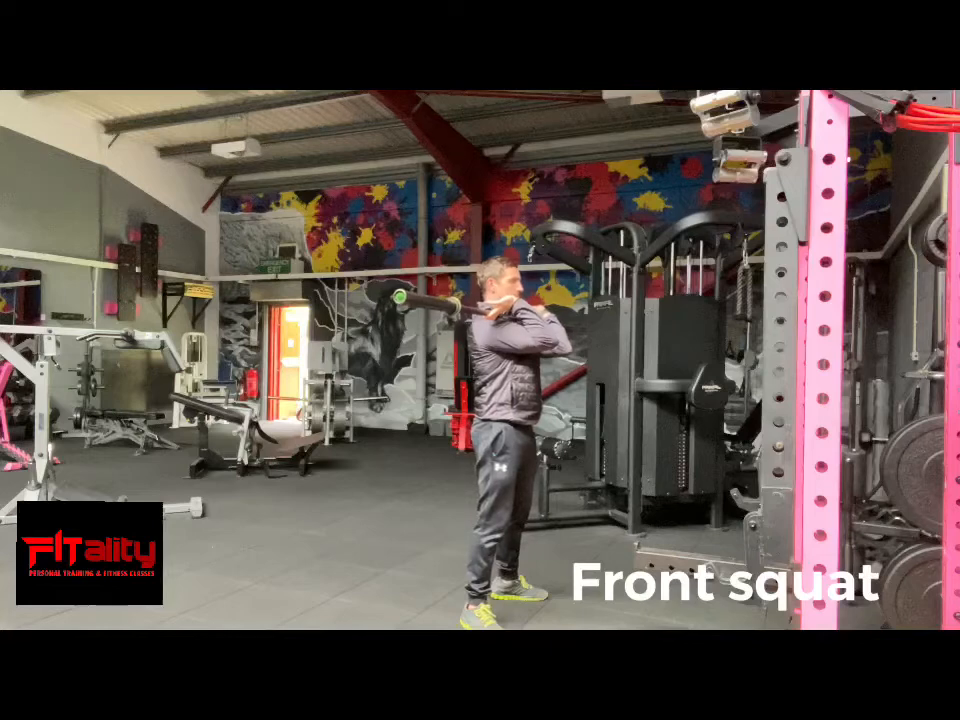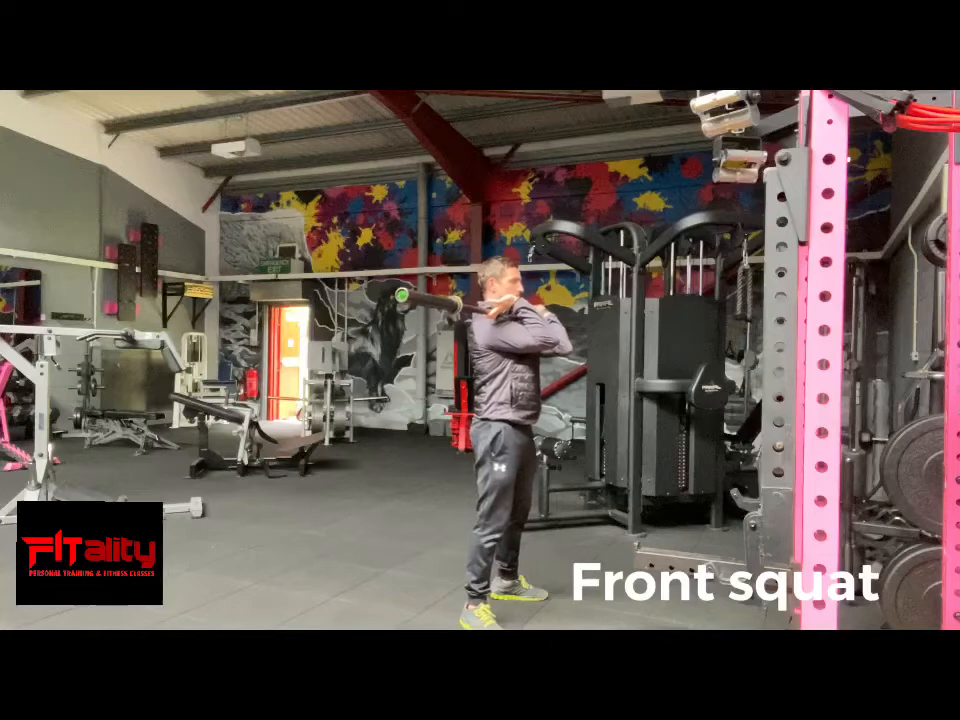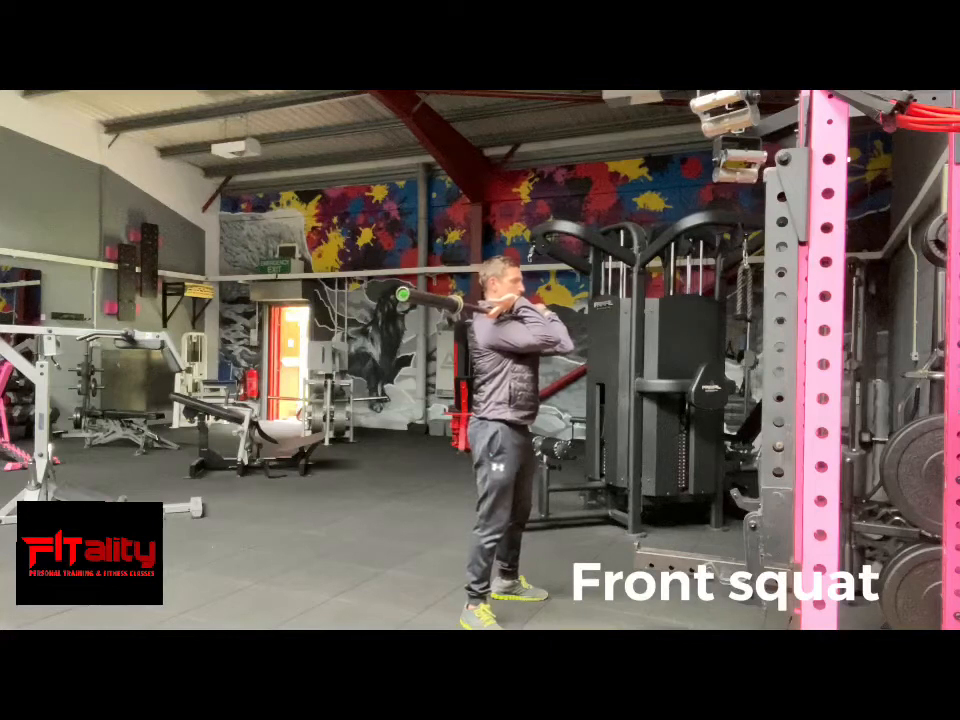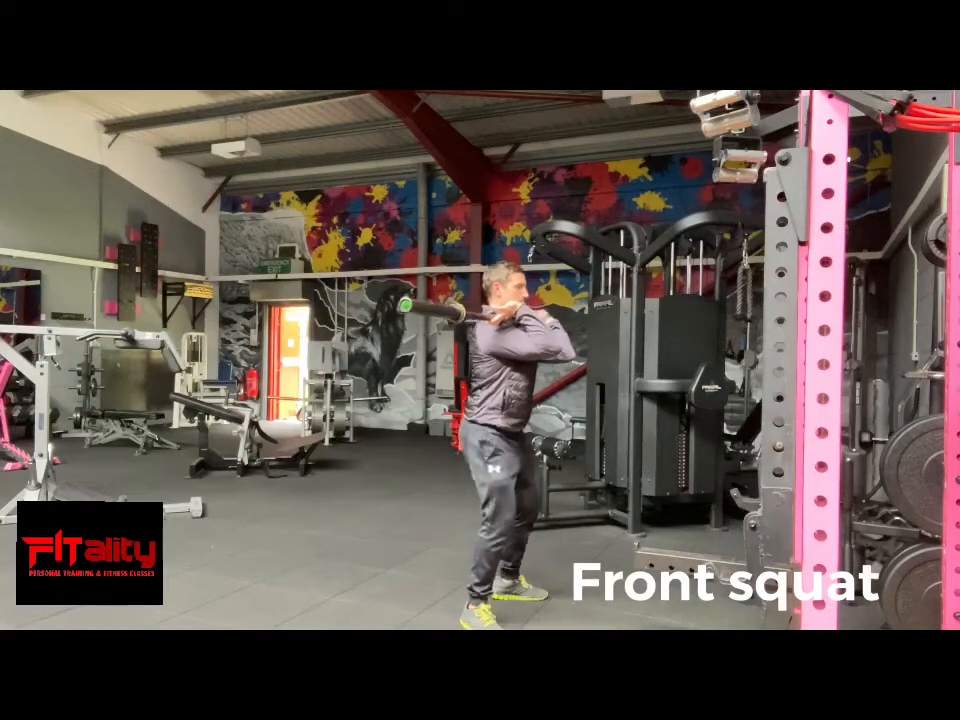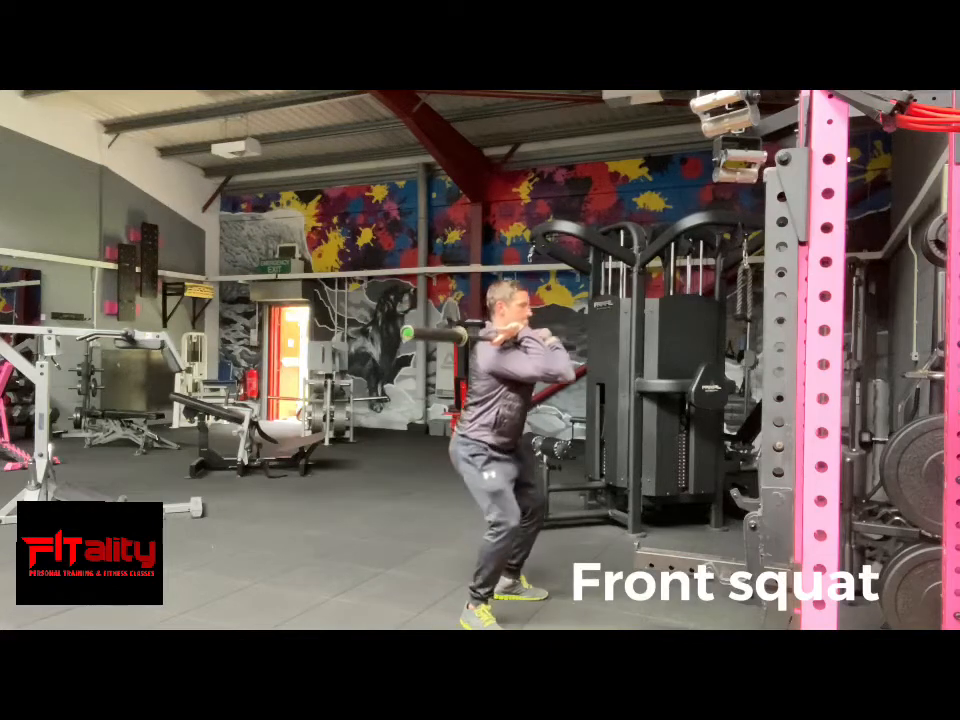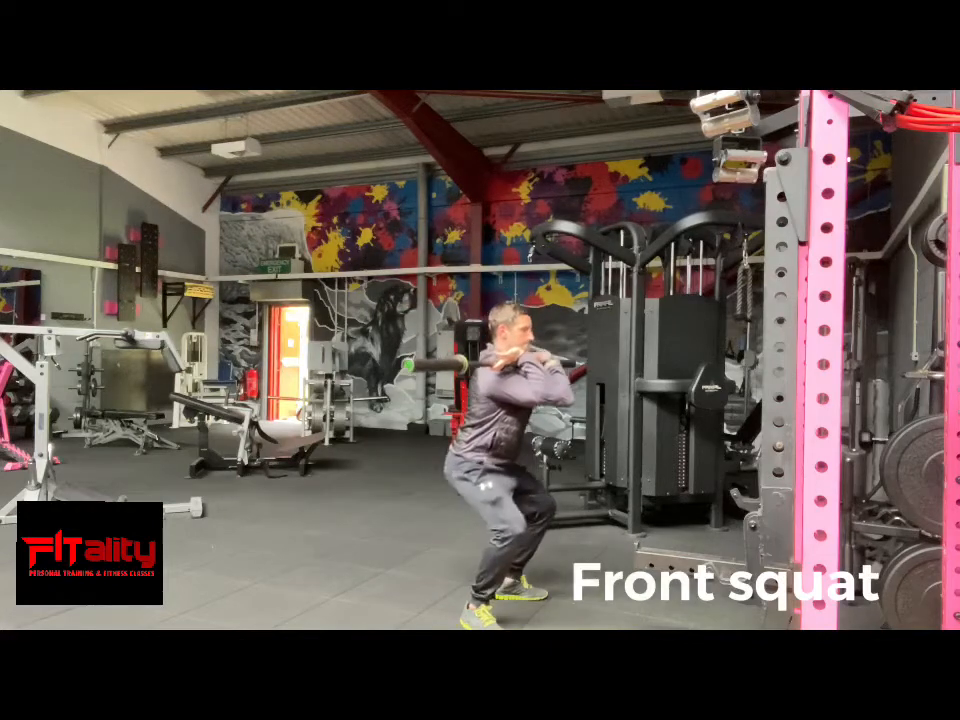
dt=0.2s
person 1, frame 1
left shoulder: (515, 321)
right shoulder: (488, 325)
left elbow: (562, 346)
right elbow: (544, 342)
left wrist: (540, 314)
right wrist: (521, 307)
left hip: (522, 430)
right hip: (500, 431)
left knee: (516, 514)
right knee: (493, 520)
left ankle: (507, 580)
right ankle: (475, 604)
person 1, frame 2
left shoulder: (514, 321)
right shoulder: (489, 324)
left elbow: (562, 345)
right elbow: (544, 341)
left wrist: (542, 313)
right wrist: (520, 305)
left hip: (520, 430)
right hip: (498, 431)
left knee: (516, 514)
right knee: (492, 519)
left ankle: (507, 580)
right ankle: (475, 604)
person 1, frame 3
left shoulder: (514, 320)
right shoulder: (490, 323)
left elbow: (564, 344)
right elbow: (545, 340)
left wrist: (543, 312)
right wrist: (522, 305)
left hip: (517, 430)
right hip: (495, 431)
left knee: (517, 511)
right knee: (493, 518)
left ankle: (507, 580)
right ankle: (475, 604)
person 1, frame 4
left shoulder: (517, 327)
right shoulder: (492, 330)
left elbow: (564, 352)
right elbow: (545, 348)
left wrist: (545, 319)
right wrist: (526, 313)
left hip: (510, 435)
right hip: (486, 436)
left knee: (525, 508)
right knee: (500, 518)
left ankle: (508, 580)
right ankle: (475, 605)
person 1, frame 5
left shoulder: (518, 345)
right shoulder: (494, 350)
left elbow: (565, 373)
right elbow: (544, 370)
left wrist: (547, 340)
right wrist: (527, 335)
left hip: (504, 448)
right hip: (476, 448)
left knee: (534, 506)
right knee: (506, 521)
left ankle: (510, 579)
right ankle: (476, 606)
person 1, frame 6
left shoulder: (518, 368)
right shoulder: (495, 374)
left elbow: (564, 396)
right elbow: (543, 394)
left wrist: (549, 362)
right wrist: (528, 359)
left hip: (501, 464)
right hip: (471, 467)
left knee: (542, 507)
right knee: (512, 528)
left ankle: (510, 580)
right ankle: (476, 607)
